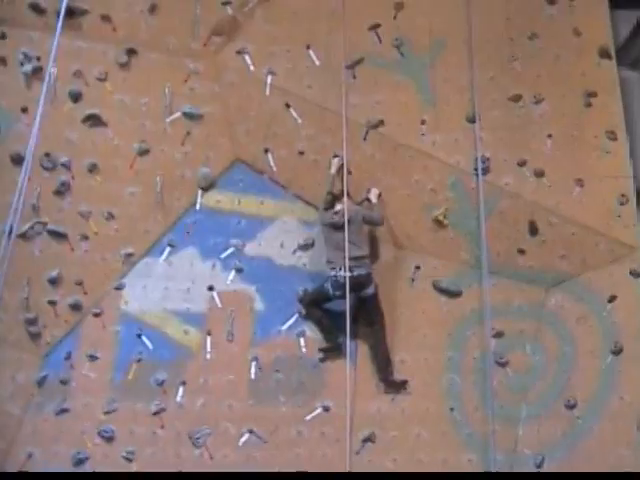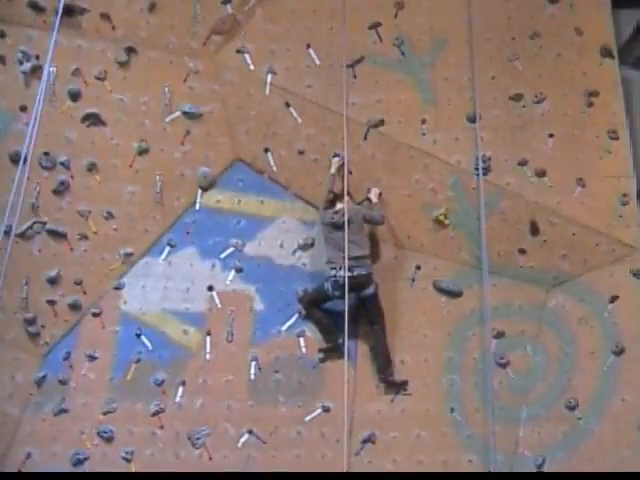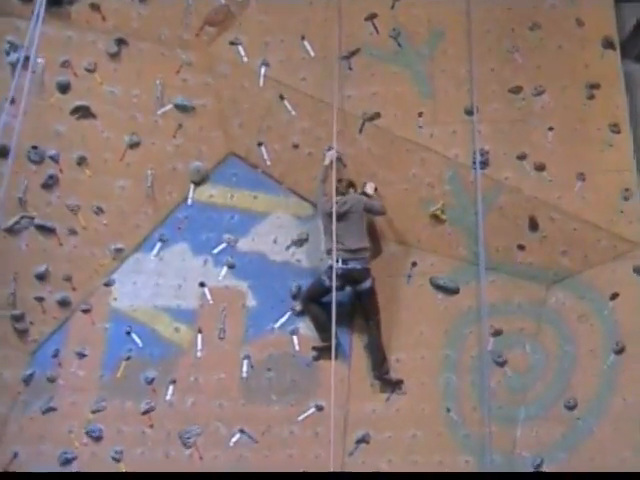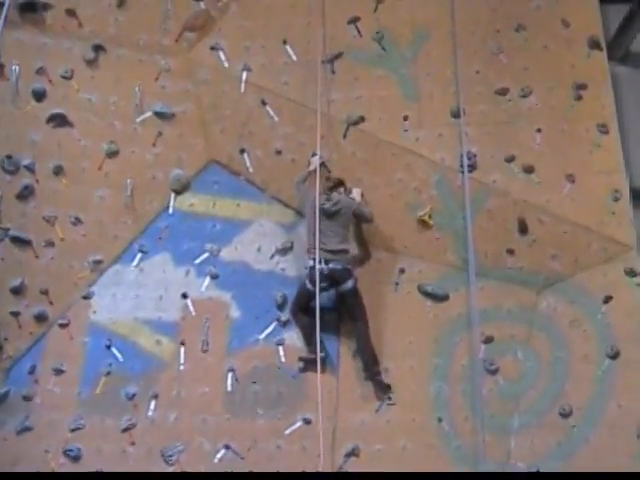
dt=0.4s
person 1, frame 1
left shoulder: (325, 216)
right shoulder: (356, 212)
left elbow: (328, 194)
right elbow: (379, 220)
left wrist: (333, 171)
right wrist: (373, 200)
left hip: (338, 277)
right hip: (362, 275)
left knee: (307, 302)
right knee: (376, 325)
left ankle: (334, 342)
right ankle: (387, 377)
person 1, frame 2
left shoulder: (324, 215)
right shoulder: (356, 211)
left elbow: (328, 195)
right elbow: (380, 219)
left wrist: (333, 171)
right wrist: (374, 200)
left hip: (338, 276)
right hip: (362, 275)
left knee: (308, 303)
right knee: (377, 324)
left ankle: (334, 343)
right ankle: (387, 377)
person 1, frame 3
left shoulder: (324, 205)
right shoulder: (358, 201)
left elbow: (321, 185)
right elbow: (380, 209)
left wrist: (328, 162)
right wrist: (370, 193)
left hip: (336, 268)
right hip: (360, 268)
left knee: (308, 299)
right knee: (372, 321)
left ankle: (328, 341)
right ankle: (382, 375)
person 1, frame 4
left shoulder: (311, 200)
right shoulder: (348, 203)
left elbow: (299, 184)
right elbow: (368, 217)
left wrist: (312, 168)
right wrist: (358, 199)
left hip: (317, 269)
right hip: (342, 269)
left knee: (298, 309)
right knee: (360, 322)
left ankle: (315, 352)
right ankle: (374, 375)
